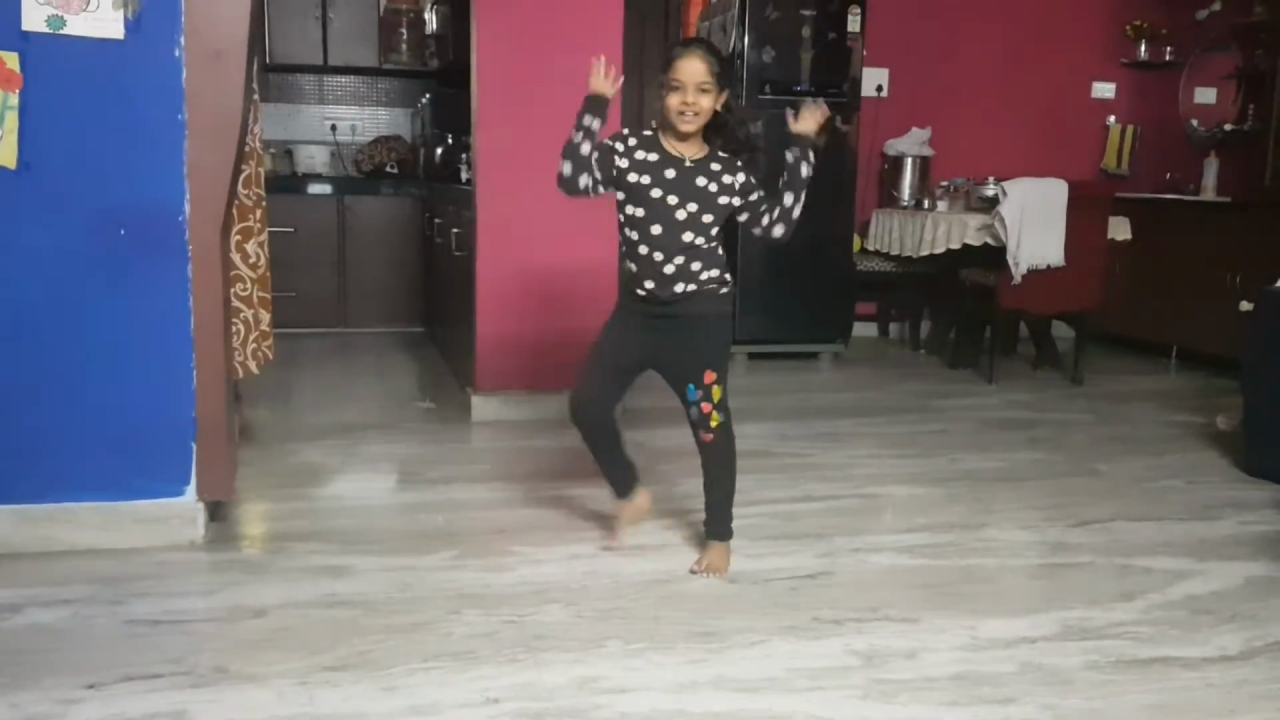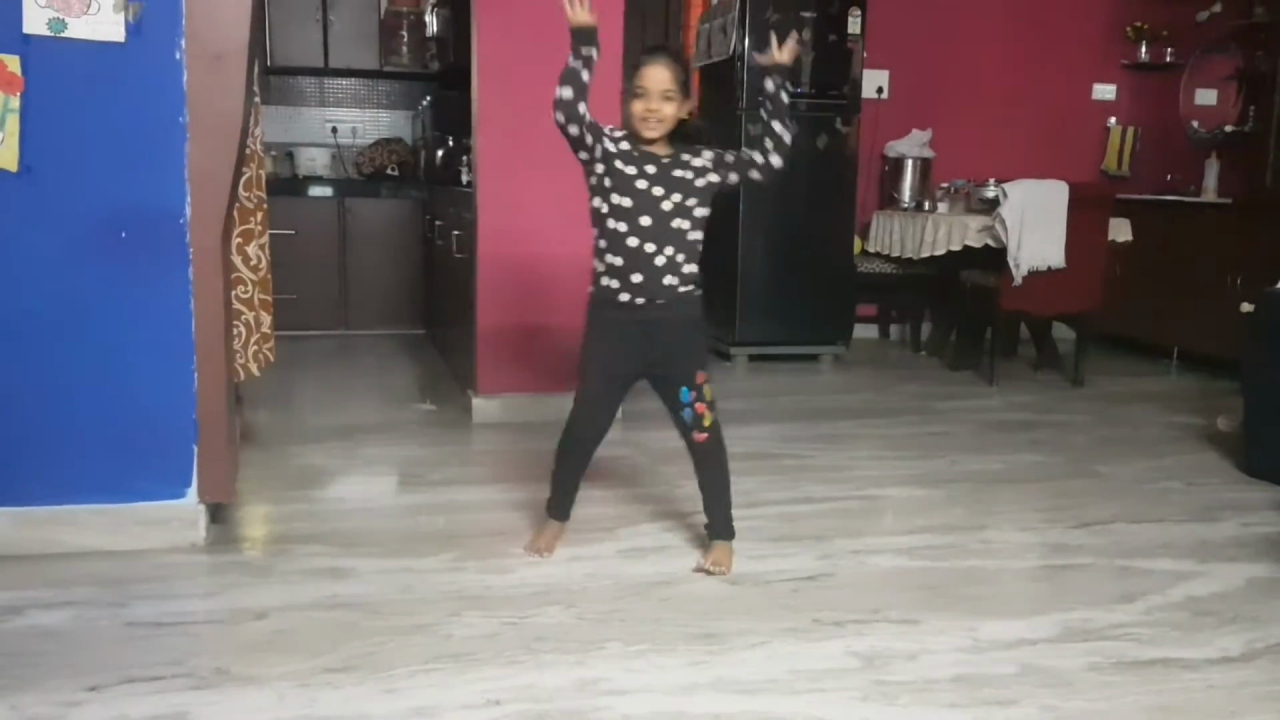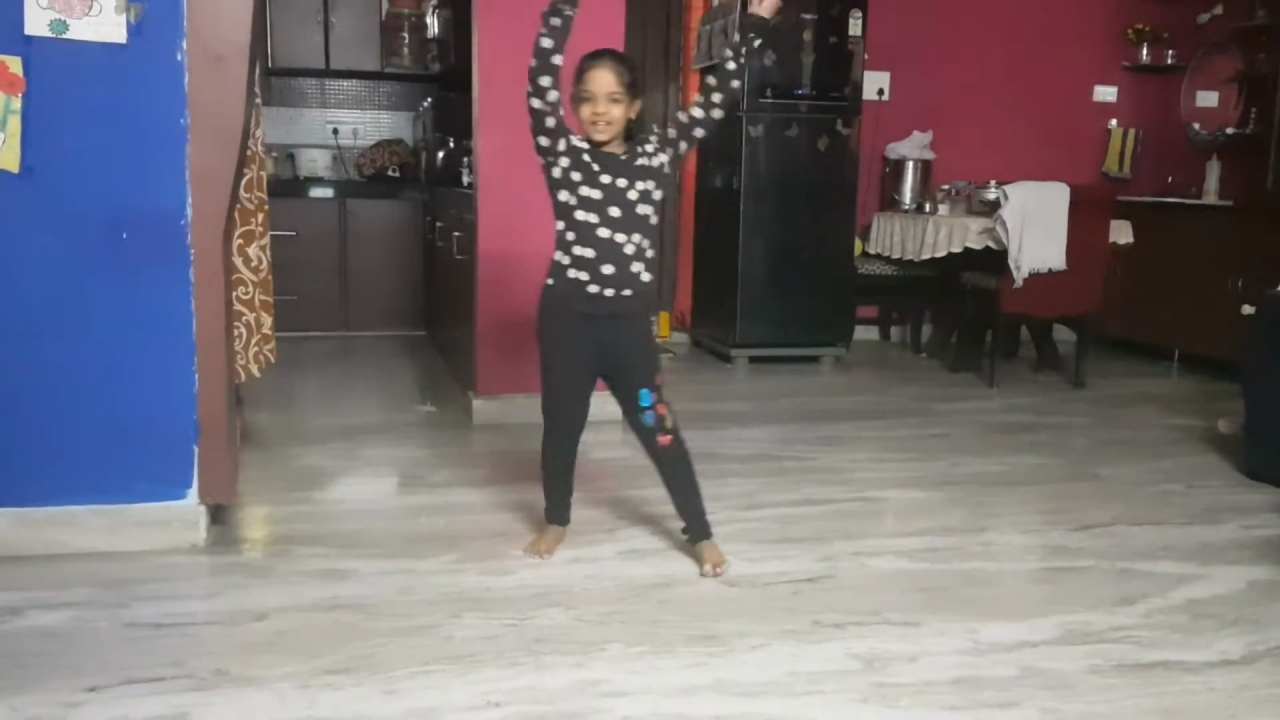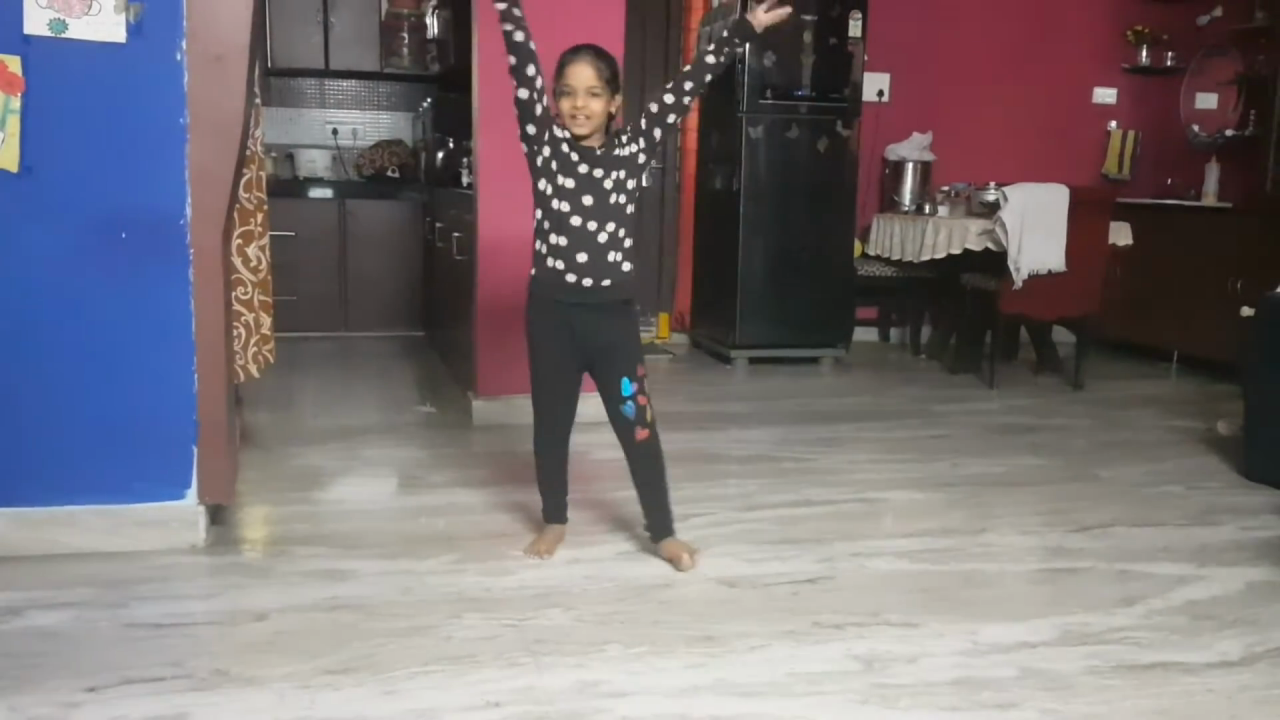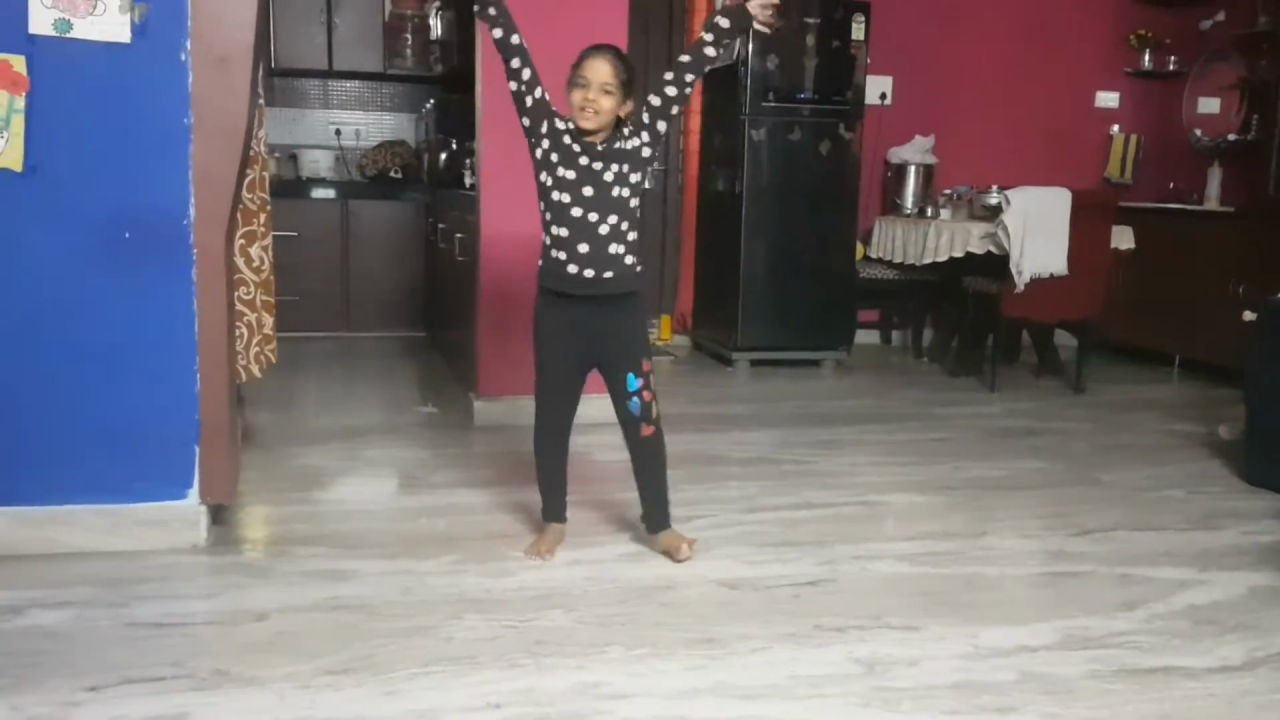
dt=0.2s
person 1, frame 1
left shoulder: (728, 172)
right shoulder: (630, 149)
left elbow: (775, 223)
right elbow: (574, 178)
left wrist: (802, 148)
right wrist: (597, 104)
left hip: (699, 316)
right hip: (636, 308)
left knee: (711, 426)
right knee: (588, 400)
left ankle: (718, 535)
right ankle: (630, 494)
person 1, frame 2
left shoulder: (702, 167)
right shoulder: (604, 154)
left elbow: (770, 156)
right elbow: (568, 109)
left wrist: (775, 78)
left hip: (679, 321)
right hip: (613, 318)
left knee: (701, 427)
right knee: (585, 423)
left ankle: (721, 534)
right ankle: (556, 516)
person 1, frame 3
left shoulder: (656, 155)
right shoulder: (560, 152)
left elbow: (709, 103)
right elbow: (544, 76)
left hip: (628, 318)
right hip: (566, 315)
left knee: (658, 428)
right knee: (561, 424)
left ankle: (700, 533)
right ankle: (555, 520)
person 1, frame 4
left shoulder: (634, 147)
right shoulder: (543, 143)
left elbow: (685, 87)
right elbow: (524, 68)
left hip: (612, 311)
right hip: (552, 308)
left knee: (636, 423)
right knee: (552, 420)
left ankle: (662, 531)
right ankle: (554, 521)
person 1, frame 5
left shoulder: (640, 140)
right shoulder: (547, 134)
left elbow: (684, 74)
right elbow: (519, 63)
left hip: (620, 307)
right hip: (559, 305)
left knee: (642, 419)
right knee: (552, 417)
left ankle: (660, 524)
right ankle: (553, 521)
